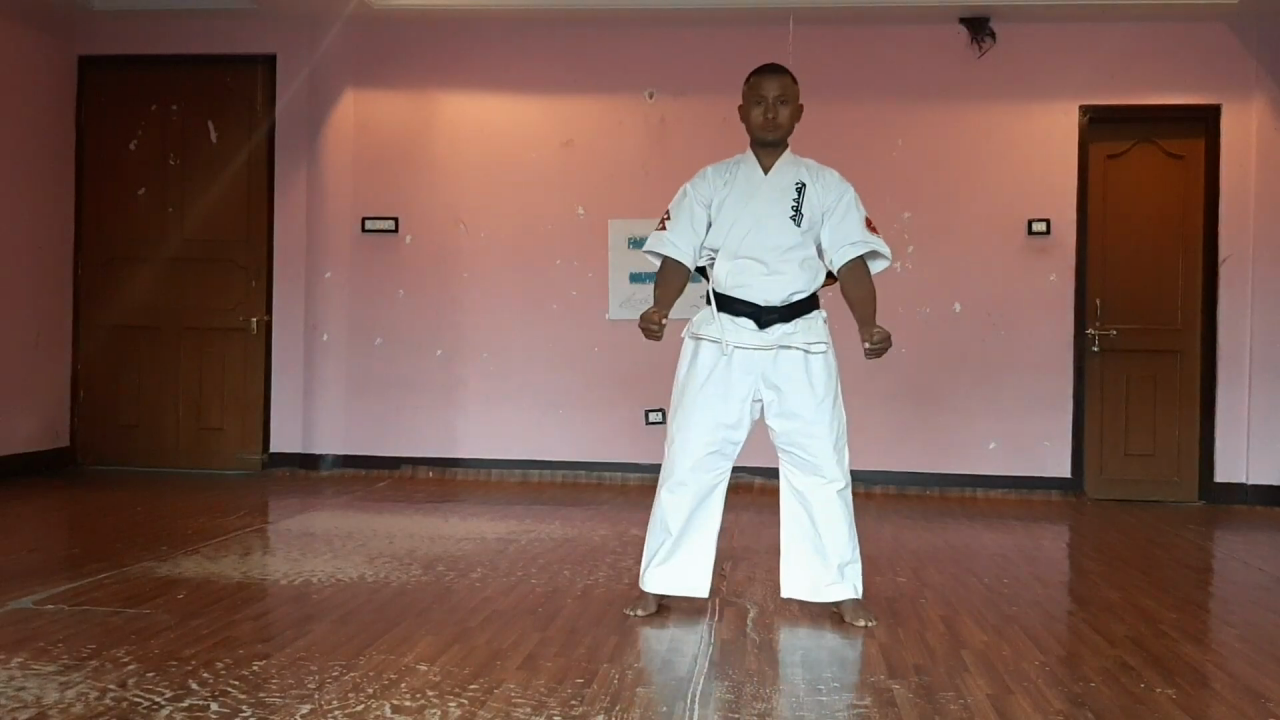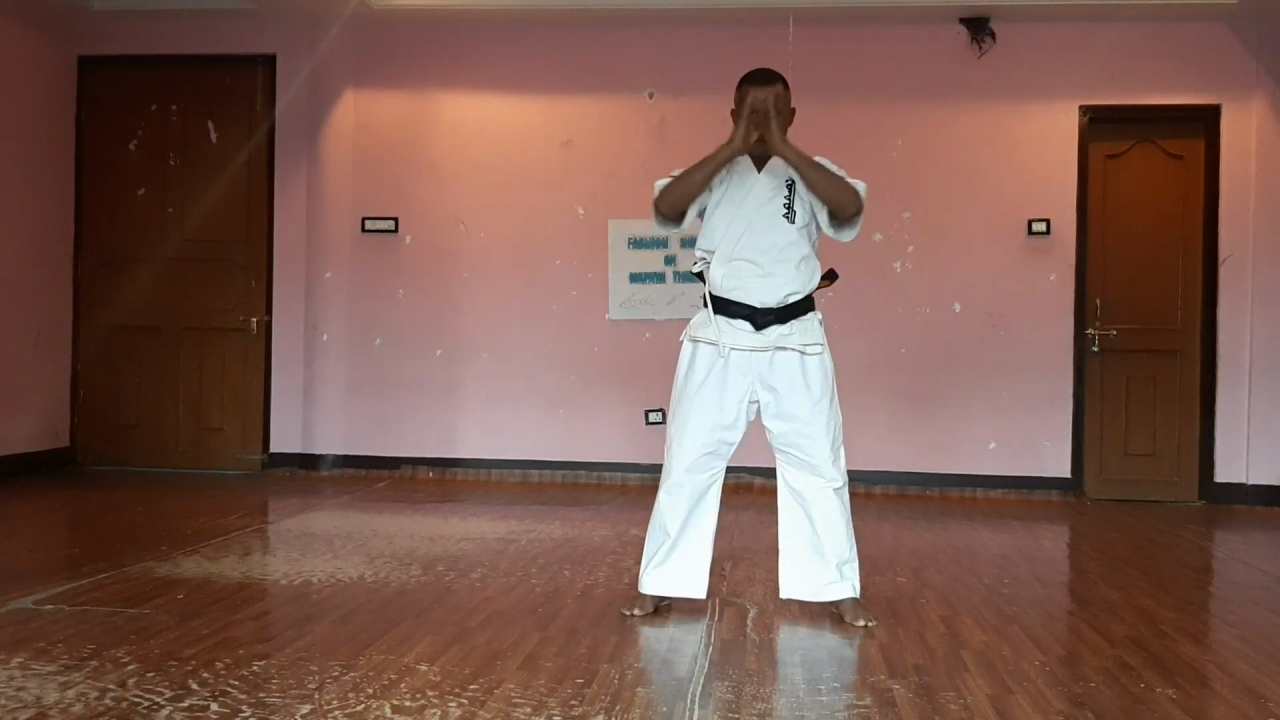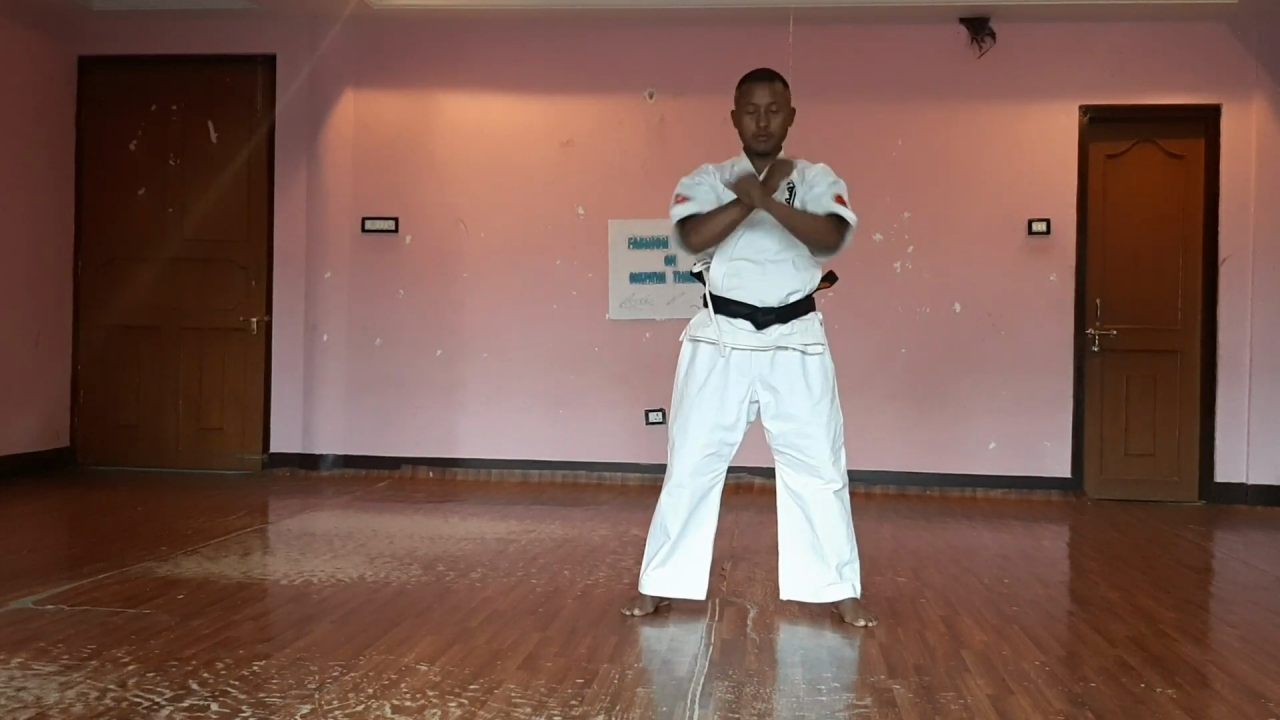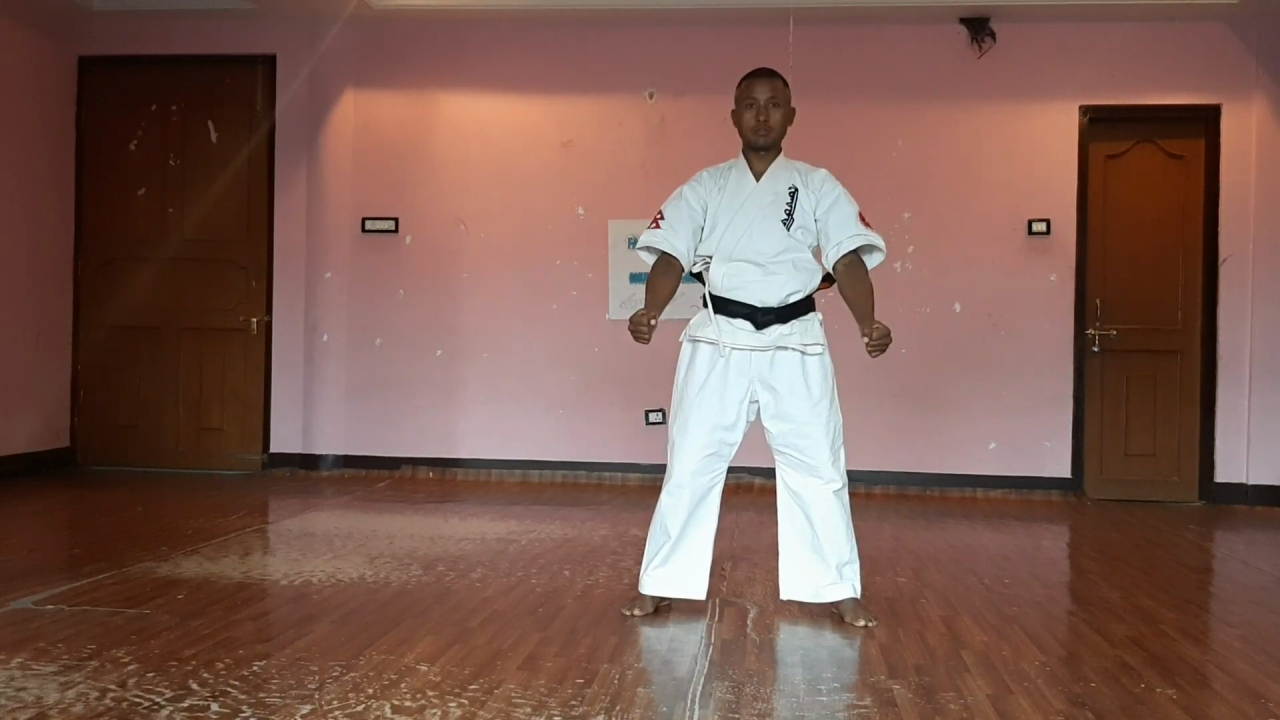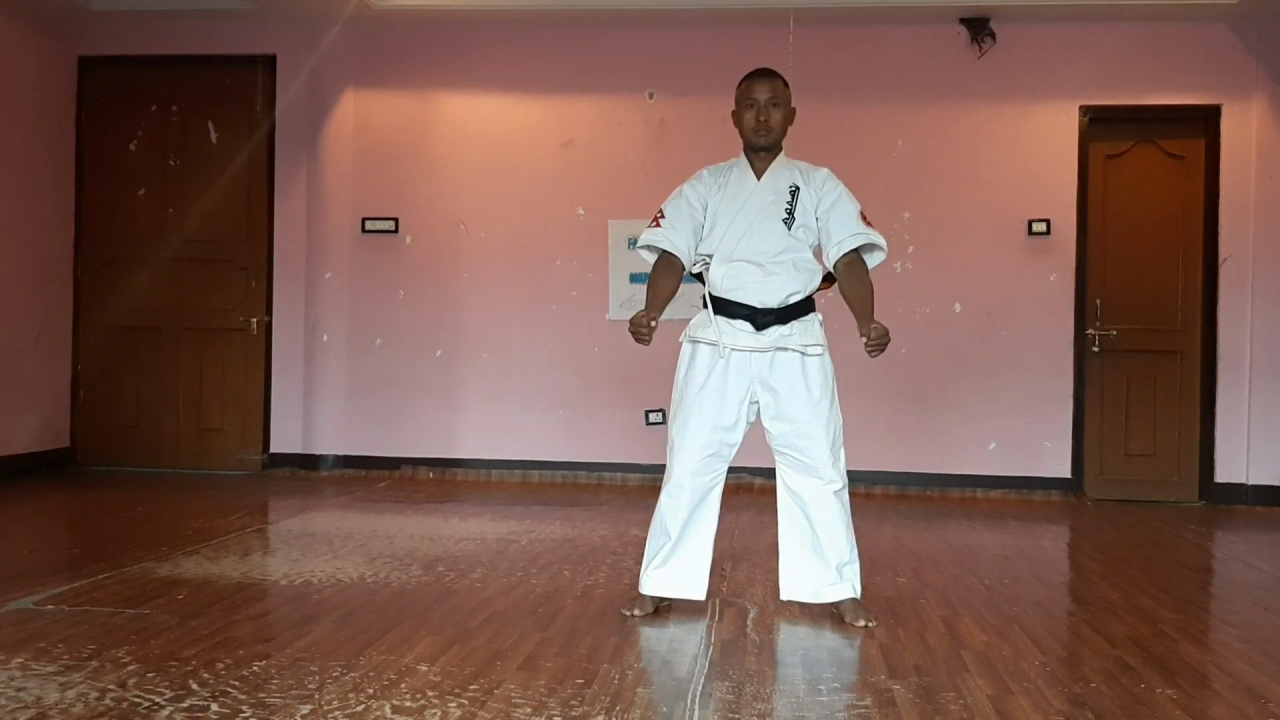
dt=1s
person 1, frame 1
left shoulder: (826, 186)
right shoulder: (710, 182)
left elbow: (851, 261)
right elbow: (677, 254)
left wrist: (868, 325)
right wrist: (660, 308)
left hip: (800, 339)
right hip: (721, 338)
left knee: (821, 466)
right knee: (692, 463)
left ankle: (840, 590)
right ankle: (658, 584)
person 1, frame 2
left shoulder: (812, 172)
right shoulder: (710, 173)
left elbow: (850, 211)
right elbow: (666, 209)
left wrist: (784, 150)
right wrist: (734, 148)
left hip: (794, 339)
right hip: (718, 337)
left knee: (818, 465)
right knee: (689, 462)
left ankle: (839, 590)
right ankle: (658, 585)
person 1, frame 3
left shoulder: (816, 178)
right shoulder: (708, 178)
left elbow: (833, 235)
right elbow: (694, 239)
left wrist: (769, 201)
right wrist: (754, 193)
left hip: (795, 340)
right hip: (719, 338)
left knee: (819, 466)
right knee: (692, 464)
left ankle: (839, 590)
right ankle: (660, 584)
person 1, frame 4
left shoulder: (817, 186)
right shoulder: (704, 187)
left elbow: (847, 259)
right elbow: (671, 256)
left wrist: (867, 322)
right wrist: (650, 312)
left hip: (795, 342)
right hip: (718, 340)
left knee: (817, 467)
right knee: (691, 465)
left ankle: (840, 590)
right ankle: (659, 585)
person 1, frame 5
left shoulder: (819, 185)
right shoulder: (705, 186)
left elbow: (849, 257)
right elbow: (672, 255)
left wrist: (866, 322)
right wrist: (651, 312)
left hip: (795, 340)
right hip: (718, 340)
left knee: (818, 469)
right knee: (691, 465)
left ankle: (840, 590)
right ankle: (660, 584)
